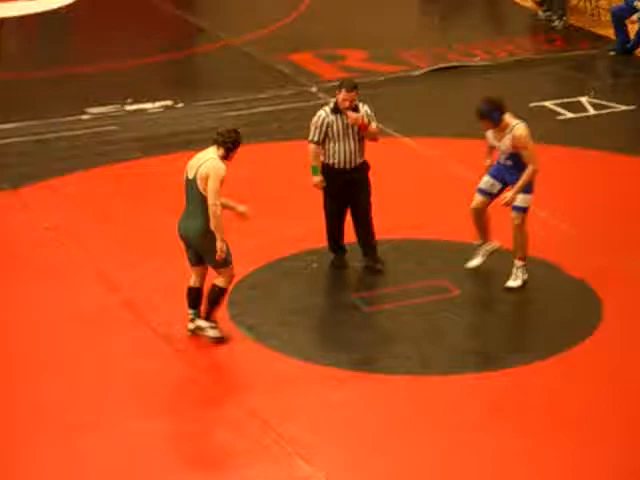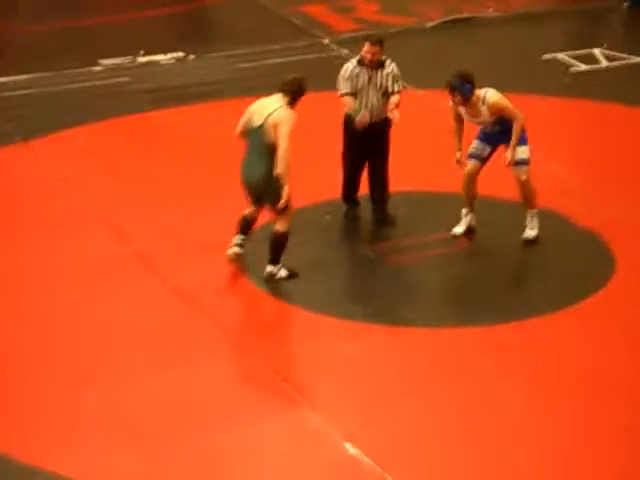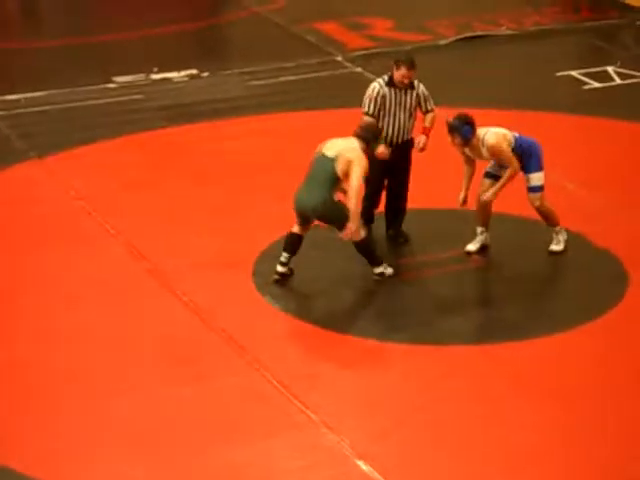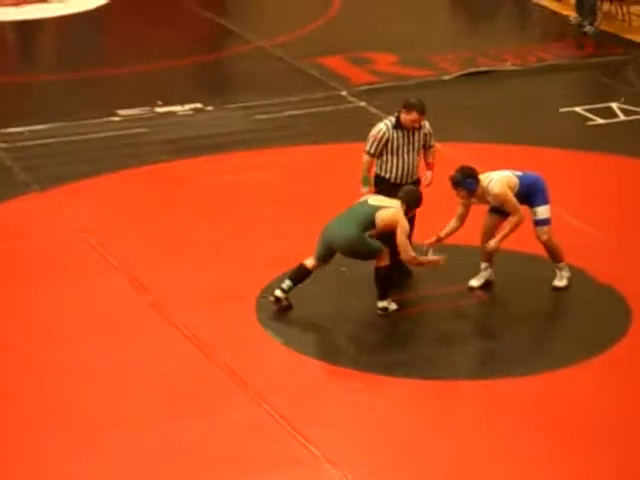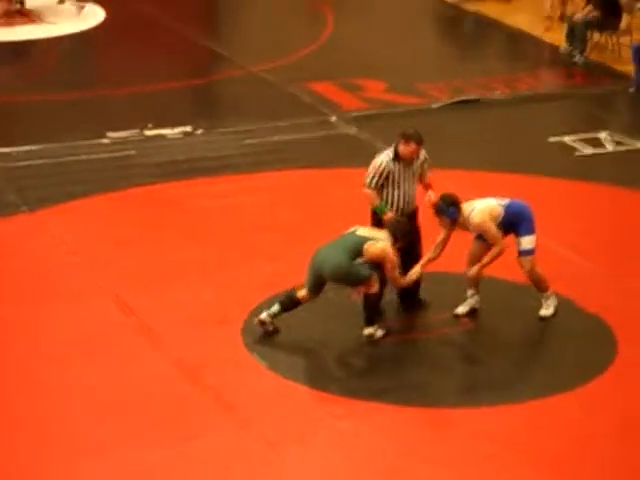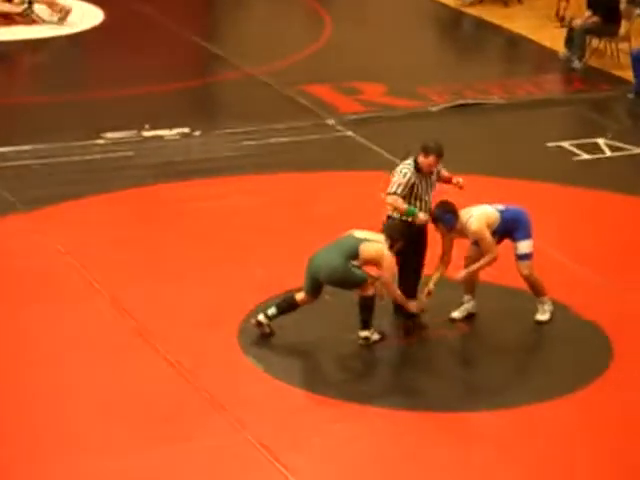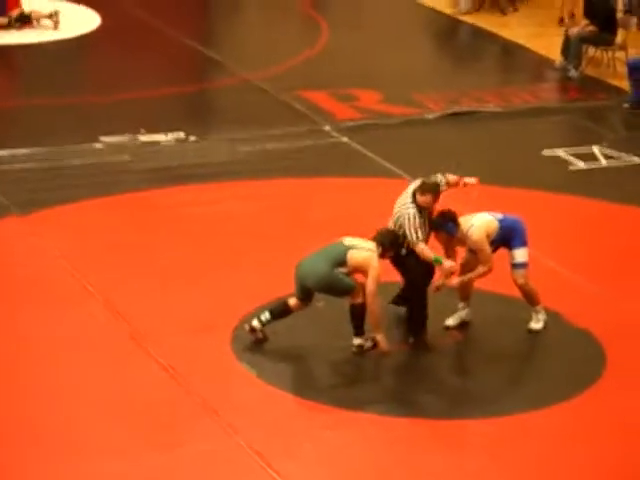
dt=0.4s
person 1, frame 1
left shoulder: (364, 110)
right shoulder: (324, 116)
left elbow: (375, 137)
right elbow: (314, 145)
left wrist: (361, 124)
right wrist: (316, 172)
left hip: (358, 170)
right hip: (333, 172)
left knee: (363, 213)
right knee: (334, 215)
left ankle: (371, 255)
right ankle: (338, 253)
person 1, frame 2
left shoulder: (390, 68)
right shoulder: (350, 68)
left elbow: (396, 93)
right elbow: (345, 97)
left wrist: (393, 108)
right wrist: (358, 112)
left hip: (379, 125)
right hip: (356, 125)
left knee: (379, 168)
right knee: (352, 166)
left ankle: (380, 209)
right ankle: (351, 204)
person 1, frame 3
left shoulder: (418, 89)
right shoulder: (378, 87)
left elbow: (430, 112)
right elbow: (368, 118)
left wrist: (425, 134)
left hip: (403, 145)
left knee: (399, 188)
right knee: (374, 184)
left ankle: (394, 227)
right ankle: (366, 221)
person 1, frame 4
left shoulder: (424, 128)
right shoulder: (383, 129)
left elbow: (429, 147)
right elbow: (368, 156)
left wrist: (429, 169)
right wrist: (365, 183)
left hip: (410, 184)
right hip: (386, 185)
left knee: (406, 226)
left ankle: (398, 263)
person 1, frame 5
left shoulder: (420, 156)
right shoulder: (384, 161)
right elbow: (368, 188)
left wrist: (429, 188)
right wrist: (383, 211)
left hip: (409, 214)
right hip: (386, 217)
left knee: (413, 257)
left ankle: (409, 297)
person 1, frame 6
left shoulder: (431, 166)
right shoulder: (406, 172)
left elbow: (440, 174)
right elbow: (390, 198)
left wrist: (452, 179)
right wrist: (414, 213)
left hip: (417, 224)
right hip: (402, 225)
left knee: (416, 266)
right knee: (408, 268)
right ankle: (406, 314)
person 1, frame 7
left shoulder: (425, 185)
right shoulder: (409, 212)
left elbow: (445, 178)
right elbow: (418, 245)
left wrist: (461, 180)
right wrist: (440, 262)
left hip: (416, 243)
right hip: (401, 248)
left knee: (426, 273)
right knee: (418, 282)
left ankle: (403, 298)
right ankle: (415, 332)
person 2, frame 1
left shoulder: (197, 158)
right shoulder: (217, 166)
right elbow: (213, 205)
left wrist: (233, 206)
right wrist: (220, 239)
left hip: (185, 226)
right hip: (202, 229)
left knee: (198, 273)
right knee: (226, 274)
left ankle: (193, 320)
right ankle: (205, 320)
person 2, frame 2
left shoulder: (257, 104)
right shoulder: (286, 115)
left elbow: (240, 131)
right elbow: (283, 150)
right wrist: (286, 185)
left hip: (247, 171)
right hip: (266, 176)
left knee: (255, 207)
right knee: (282, 218)
left ankle: (237, 245)
right ankle: (273, 267)
person 2, frame 3
left shoulder: (330, 142)
right shoulder: (359, 158)
right elbow: (355, 189)
left wrist: (343, 188)
right wrist: (353, 222)
left hip: (301, 197)
right hip: (321, 204)
left knee: (301, 226)
right knee: (356, 230)
left ankle: (282, 268)
right ankle: (379, 268)
person 2, frame 4
left shoulder: (371, 197)
right shoulder: (400, 219)
right elbow: (407, 257)
right wrist: (429, 260)
left hip: (330, 229)
right hip: (348, 238)
left knee: (317, 260)
right knee: (383, 256)
left ankle: (280, 293)
right ankle: (384, 302)
person 2, frame 5
left shoulder: (360, 229)
right shoulder: (388, 252)
right elbow: (398, 282)
right wrist: (413, 275)
left hip: (319, 257)
right hip: (336, 266)
left knee: (309, 292)
right knee: (372, 282)
left ankle: (267, 316)
right ankle: (370, 330)
person 2, frame 6
left shoulder: (359, 232)
right shoulder: (385, 255)
right elbow: (392, 291)
right wrist: (408, 304)
left hip: (315, 260)
right hip: (332, 267)
left knee: (308, 295)
right knee: (368, 286)
left ankle: (264, 318)
right ankle: (366, 333)
person 2, frame 7
left shoulder: (353, 240)
right shoulder: (373, 263)
right elbow: (371, 300)
right wrist: (379, 333)
left hip: (303, 266)
right hip: (320, 274)
left knee: (301, 301)
right knee: (358, 293)
left ankle: (258, 323)
right ankle: (359, 340)
person 3, frame 1
left shoulder: (519, 133)
right shoulder: (491, 126)
left elbow: (533, 167)
left wrist: (514, 192)
right wrist: (489, 157)
left hip: (522, 173)
right hip: (500, 167)
left knee: (517, 222)
right knee: (476, 207)
left ankle: (520, 269)
right ankle: (486, 244)
person 3, frame 2
left shoulder: (491, 100)
right shoulder: (455, 105)
left elbow: (518, 118)
right elbow: (458, 123)
left wrist: (512, 150)
right wrist: (458, 149)
left hip: (512, 128)
right hip: (489, 131)
left knee: (522, 177)
right knee: (469, 173)
left ankle: (532, 220)
right ankle: (467, 218)
person 3, frame 3
left shoulder: (491, 142)
right shoulder: (464, 146)
left elbow: (514, 167)
right elbow: (470, 165)
left wrist: (494, 191)
right wrist: (464, 192)
left hip: (528, 153)
right hip: (507, 153)
left knee: (536, 202)
right knee: (482, 195)
left ankle: (559, 234)
right ankle: (482, 236)
person 3, frame 4
left shoulder: (496, 190)
right shoulder: (468, 194)
left elbow: (518, 216)
right elbow: (458, 220)
left wrist: (498, 240)
right wrist: (439, 237)
left hip: (534, 188)
right hip: (513, 190)
left knee: (544, 237)
right knee: (487, 230)
left ankle: (562, 271)
right ankle: (486, 271)
person 3, frame 5
left shoulder: (476, 219)
right shoulder: (454, 219)
left elbow: (500, 246)
right elbow: (439, 247)
left wrist: (479, 267)
left hip: (520, 216)
right hip: (499, 218)
left knee: (527, 267)
right knee: (473, 257)
left ankle: (549, 299)
right ankle: (472, 298)
person 3, frame 6
left shoulder: (474, 226)
right shoulder: (451, 227)
left elbow: (493, 254)
right elbow: (444, 260)
left wrist: (468, 272)
right wrist: (432, 282)
left hip: (517, 221)
right hip: (496, 224)
left knee: (525, 272)
right knee: (469, 261)
left ankle: (545, 305)
right ankle: (469, 303)
person 3, frame 7
left shoulder: (474, 235)
right shoulder: (451, 233)
left elbow: (487, 266)
left wrist: (461, 280)
right wrist: (443, 281)
left hip: (513, 231)
right hip: (493, 231)
left knee: (520, 280)
right knee: (465, 269)
left ankle: (539, 313)
right ankle: (463, 311)
